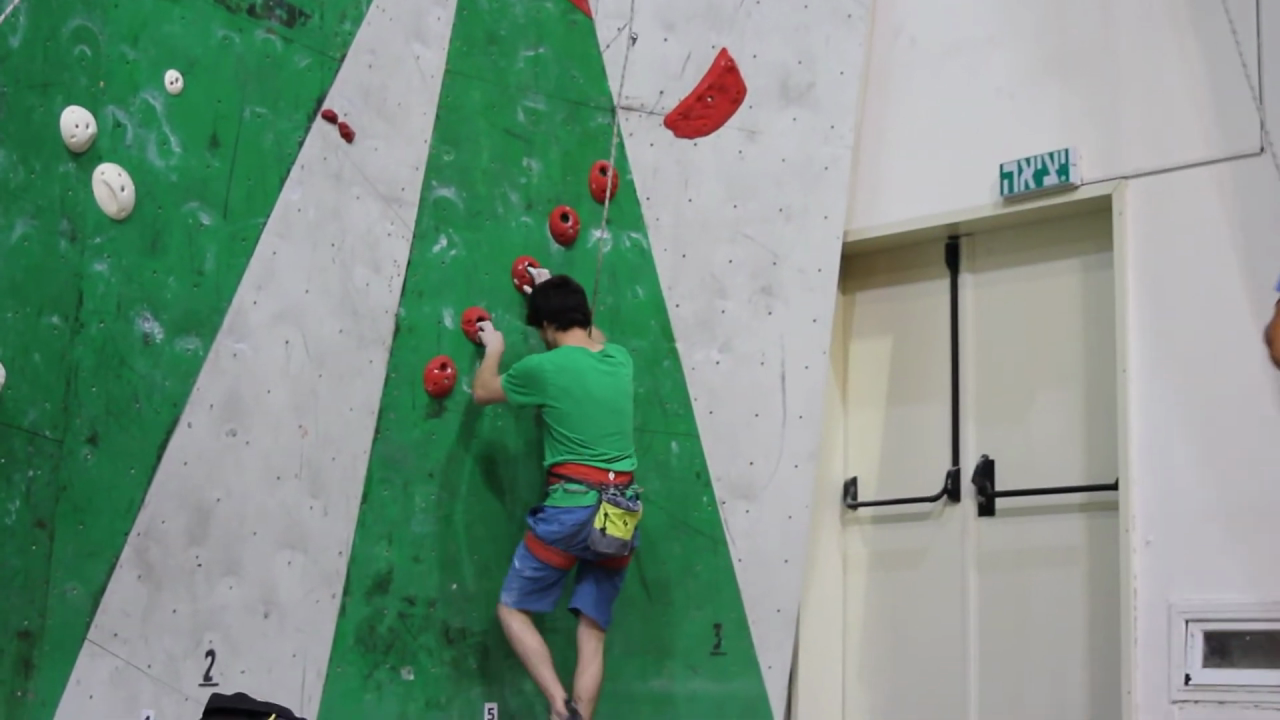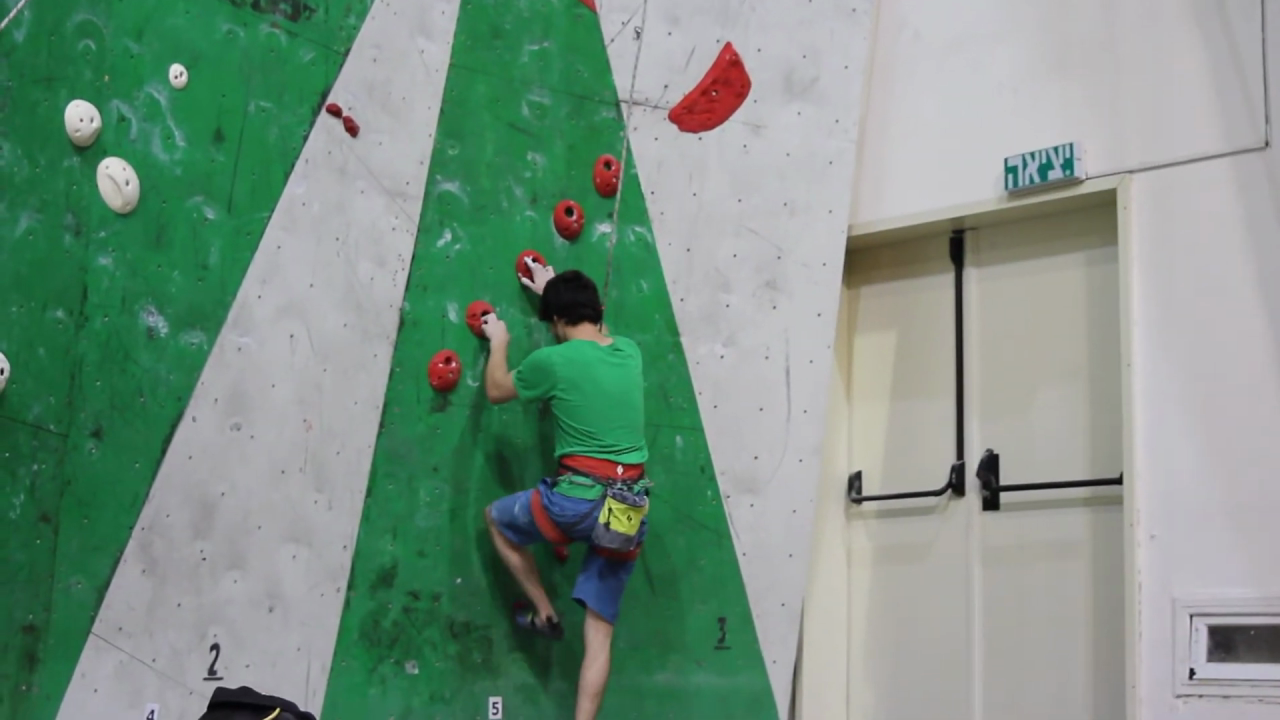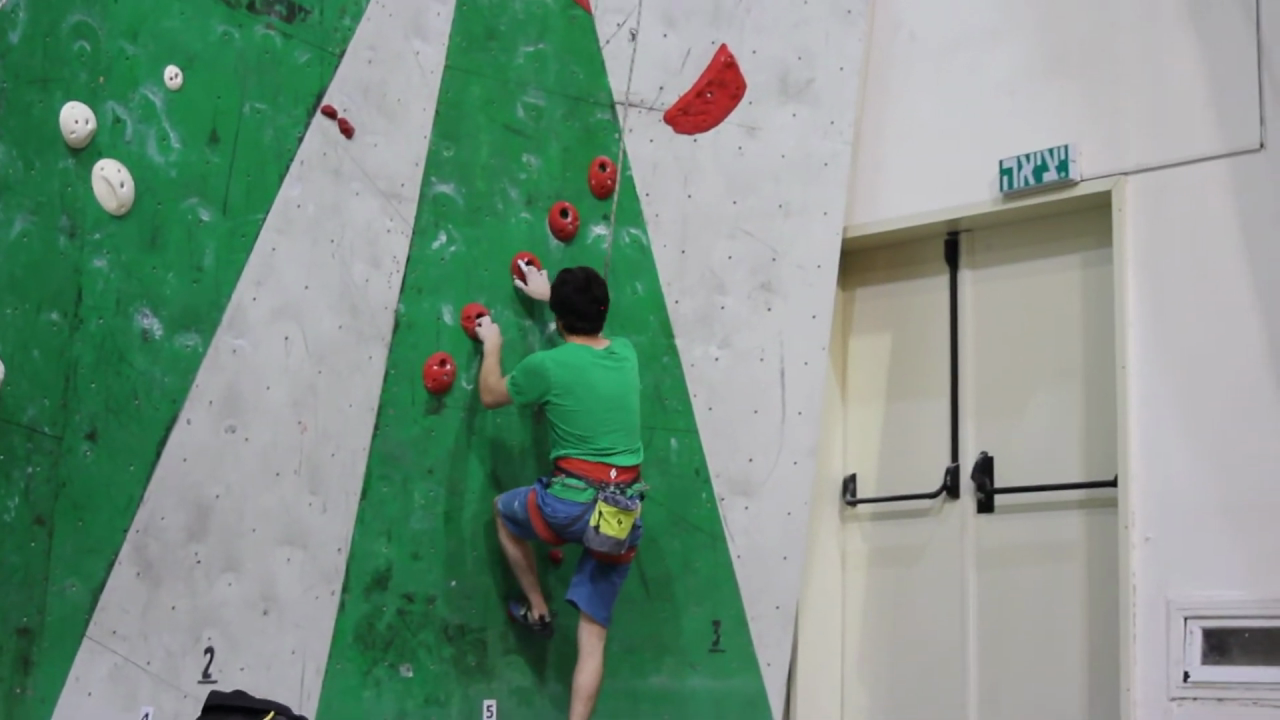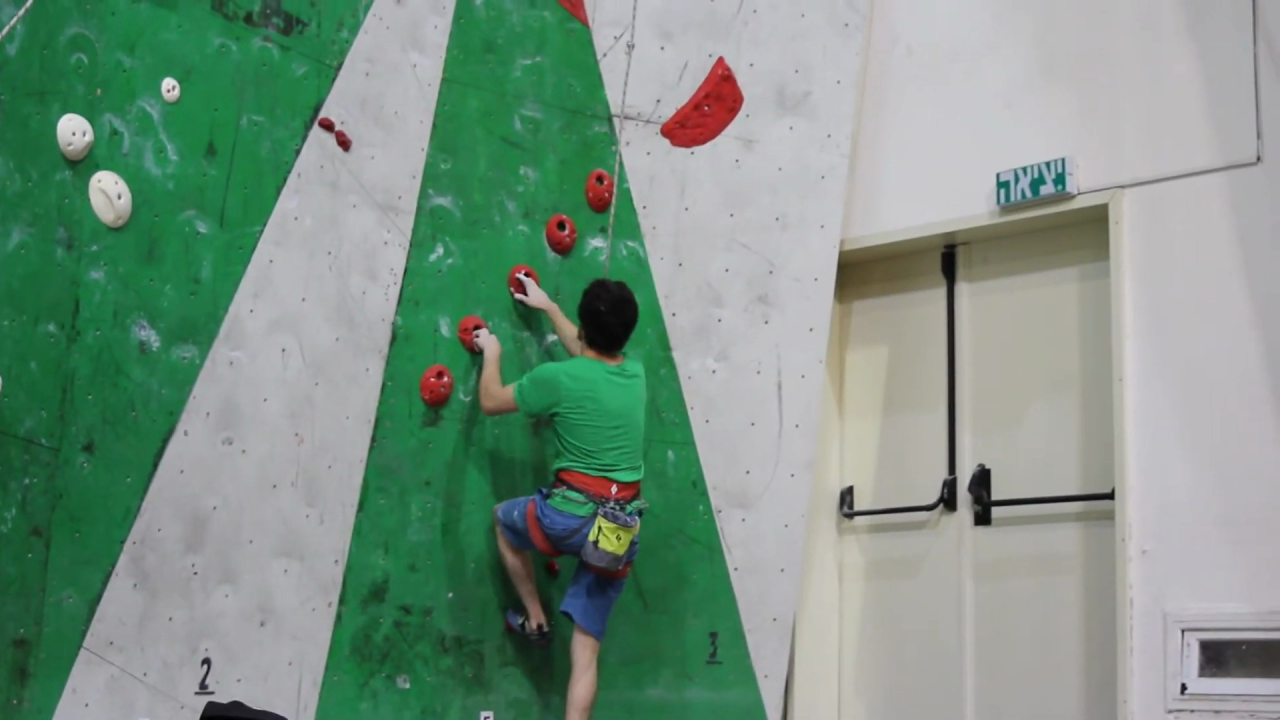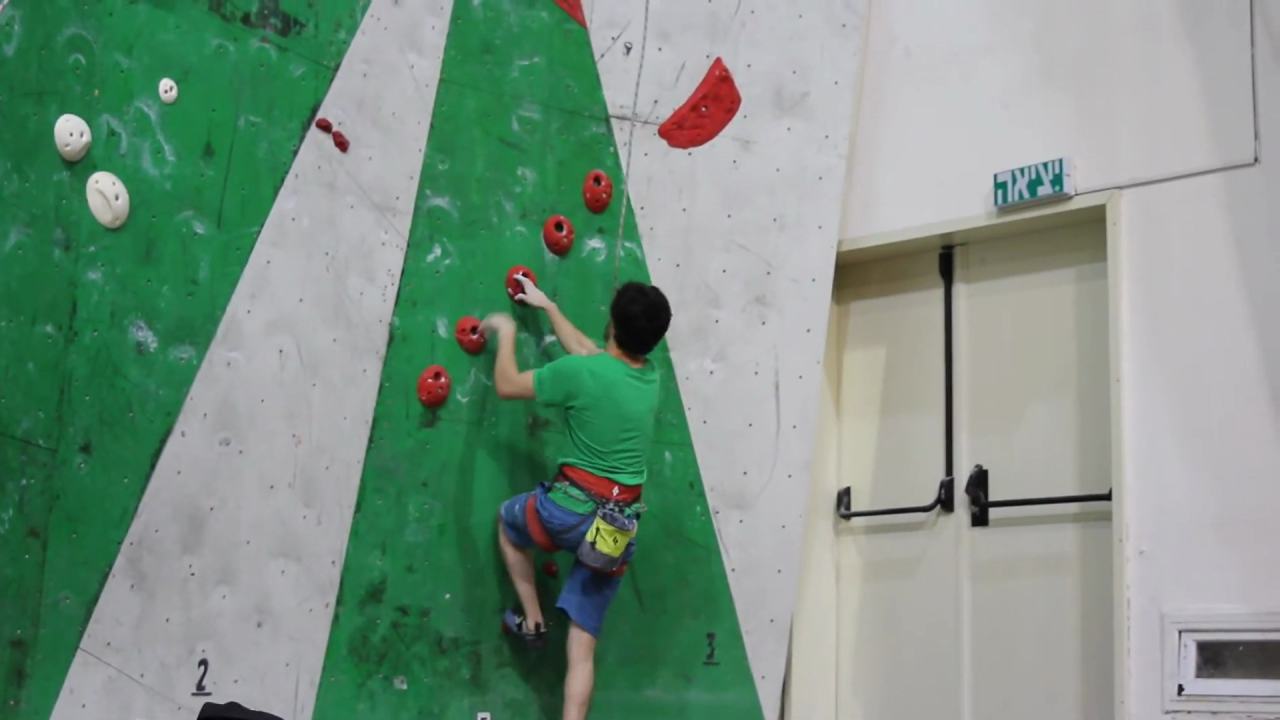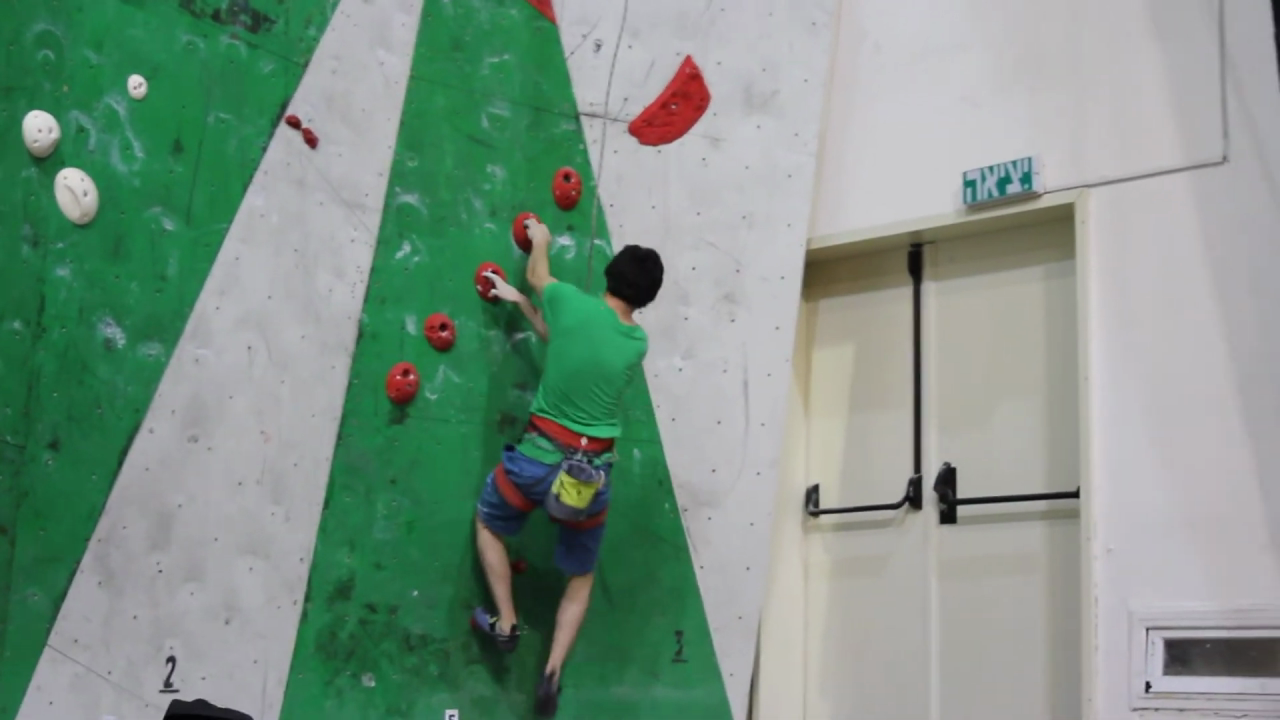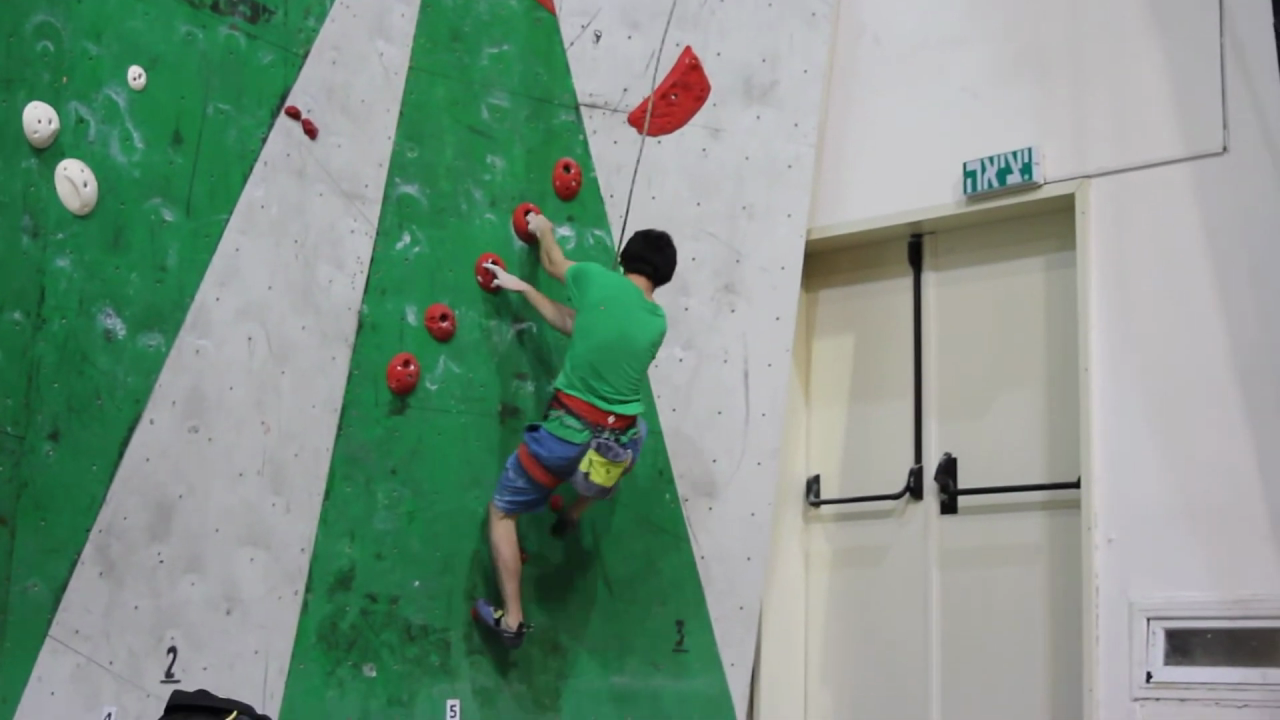
dt=0.4s
person 1, frame 1
left shoulder: (543, 367)
right shoulder: (620, 359)
left elbow: (481, 392)
right elbow: (594, 337)
left wrist: (493, 349)
right wrist: (555, 294)
left hip: (569, 509)
left knee: (512, 612)
right knee: (592, 635)
person 1, frame 2
left shoulder: (553, 360)
right shoulder: (629, 352)
left elbow: (495, 391)
right elbow: (597, 332)
left wrist: (498, 341)
right wrist: (553, 290)
left hip: (577, 499)
right hip: (629, 509)
left knee: (497, 516)
right knee: (599, 631)
left ankle: (543, 612)
person 1, frame 3
left shoulder: (547, 365)
right shoulder: (625, 353)
left elbow: (489, 396)
right elbow: (591, 334)
left wrist: (492, 344)
right wrist: (547, 294)
left hip: (571, 503)
right hip: (624, 514)
left knee: (504, 508)
right knee: (593, 636)
left ankle: (538, 609)
person 1, frame 4
left shoulder: (559, 378)
right shoulder: (635, 371)
left elbow: (491, 401)
right elbow: (588, 354)
left wrist: (491, 353)
right wrist: (548, 307)
left hip: (571, 514)
right hip: (621, 528)
left knee: (504, 518)
right knee: (586, 648)
left ankle: (535, 620)
person 1, frame 5
left shoulder: (581, 375)
right shoulder: (652, 377)
left elbow: (505, 385)
left wrist: (506, 334)
right wrist: (549, 307)
left hip: (569, 509)
right hip: (618, 529)
left knee: (508, 519)
right knee: (582, 643)
left ankle: (532, 620)
person 1, frame 6
left shoulder: (575, 304)
right shoulder: (638, 343)
left elbow: (537, 276)
left wrist: (539, 241)
right wrist: (520, 301)
left hip: (540, 455)
right hip: (592, 472)
left knee: (487, 523)
right knee: (580, 577)
left ankle: (505, 625)
right ankle: (552, 669)
person 1, frame 7
left shoulder: (599, 280)
right shoulder: (658, 321)
left elbow: (553, 263)
left wrist: (543, 230)
right wrist: (524, 289)
left hip: (565, 432)
right hip: (617, 444)
left knee: (501, 512)
left ankle: (511, 620)
right ankle: (572, 512)
